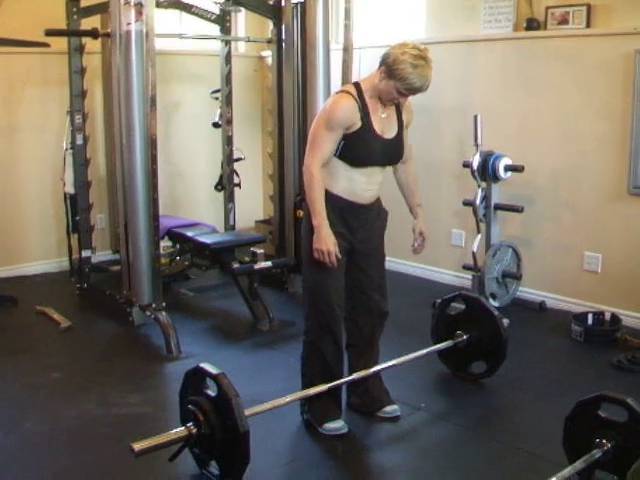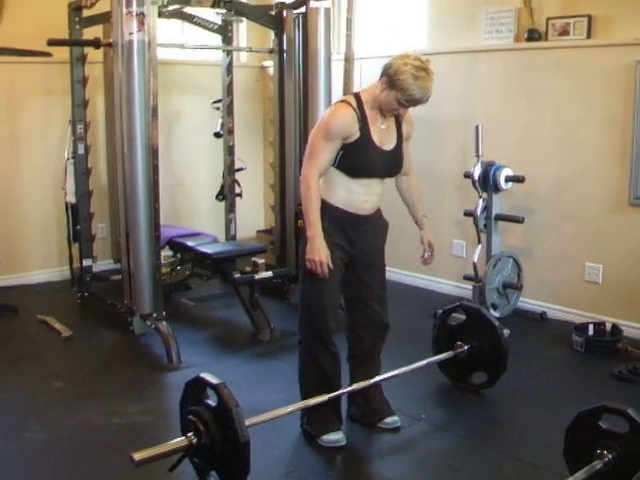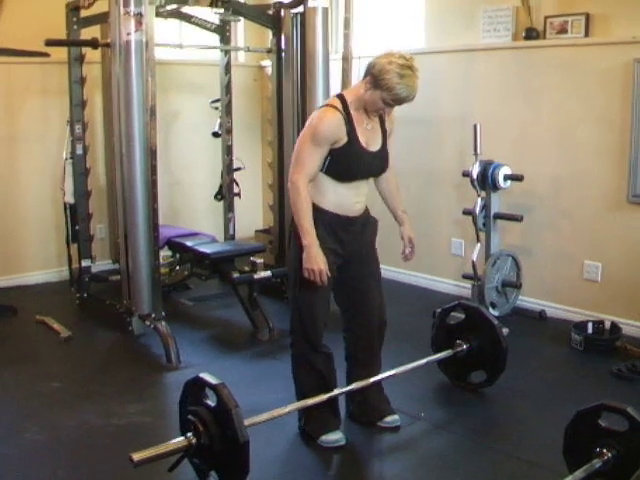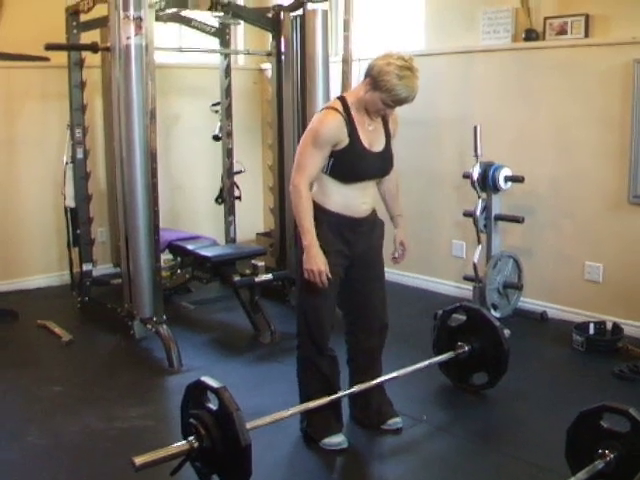
dt=0.3s
person 1, frame 1
left shoulder: (402, 111)
right shoulder: (344, 105)
left elbow: (404, 163)
right elbow: (312, 166)
left wrist: (417, 214)
right wrist: (320, 227)
left hip: (370, 217)
right hip: (331, 215)
left knee: (371, 308)
right knee: (325, 313)
left ankle: (366, 392)
right ankle: (320, 406)
person 1, frame 2
left shoulder: (402, 123)
right shoulder: (343, 115)
left elbow: (405, 175)
right elbow: (309, 175)
left wrist: (423, 225)
right wrist: (315, 238)
left hip: (370, 227)
right hip: (330, 225)
left knee: (372, 320)
right knee: (320, 324)
left ankle: (367, 403)
right ankle: (320, 417)
person 1, frame 3
left shoulder: (383, 119)
right shoulder: (329, 119)
right elbow: (298, 182)
left wrist: (403, 221)
right wrist: (310, 245)
left hip: (359, 229)
right hip: (320, 229)
left knee: (370, 318)
right knee: (311, 327)
left ankle: (368, 403)
right ankle: (317, 418)
person 1, frame 4
left shoulder: (387, 120)
right shoulder: (331, 121)
right elbow: (299, 184)
left wrist: (398, 224)
right wrist: (311, 247)
left hip: (367, 230)
right hip: (327, 230)
left knee: (372, 322)
right knee: (317, 329)
left ankle: (371, 406)
right ankle: (320, 420)
